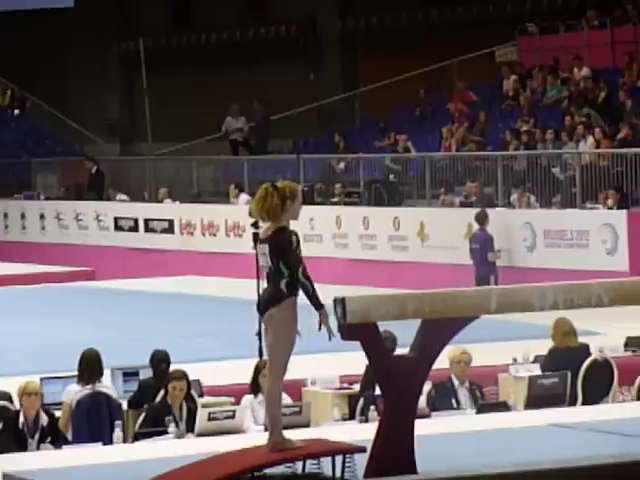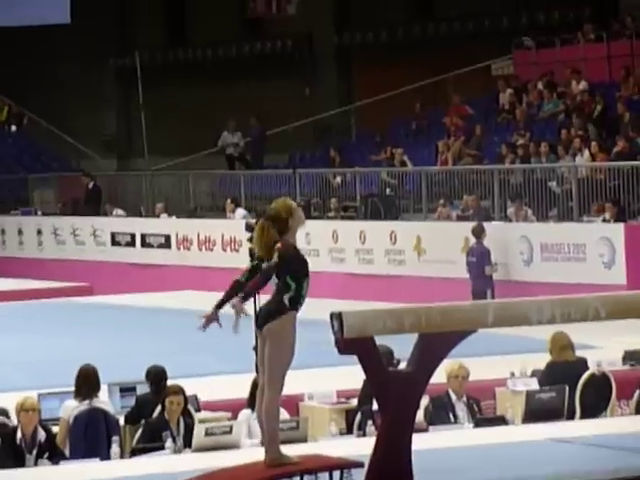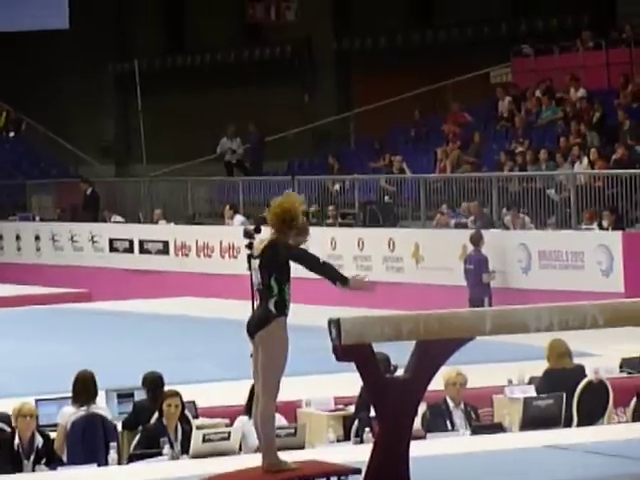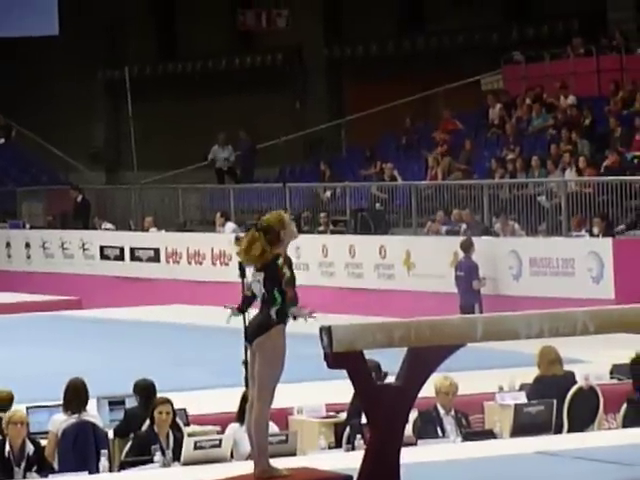
dt=0.4s
person 1, frame 1
left shoulder: (266, 233)
right shoulder: (288, 236)
right elbow: (301, 274)
right wrist: (321, 309)
left hip: (268, 299)
right hip: (282, 304)
left knee: (274, 371)
right knee: (276, 373)
left ankle: (274, 432)
right ankle: (276, 437)
person 1, frame 2
left shoulder: (277, 247)
right shoulder: (288, 250)
left elbow: (248, 276)
right elbow: (265, 273)
left wrist: (217, 309)
right wrist: (242, 299)
left hip: (268, 316)
right hip: (281, 319)
left knee: (265, 386)
right knee: (274, 387)
left ankle: (270, 448)
right ankle: (273, 452)
person 1, frame 3
left shoulder: (265, 248)
right shoulder: (279, 247)
left elbow: (309, 262)
right elbow: (313, 262)
left wrist: (342, 280)
right wrist: (346, 282)
left hip: (259, 321)
right hip: (272, 324)
left knee: (261, 393)
right knee: (268, 394)
left ankle: (267, 454)
right ankle: (270, 458)
person 1, frame 4
left shoulder: (263, 261)
right shoulder: (281, 261)
right elbow: (288, 291)
left wrist: (240, 308)
right wrist: (294, 310)
left hip: (257, 328)
right hip: (271, 331)
left knee: (257, 399)
right knee: (264, 400)
